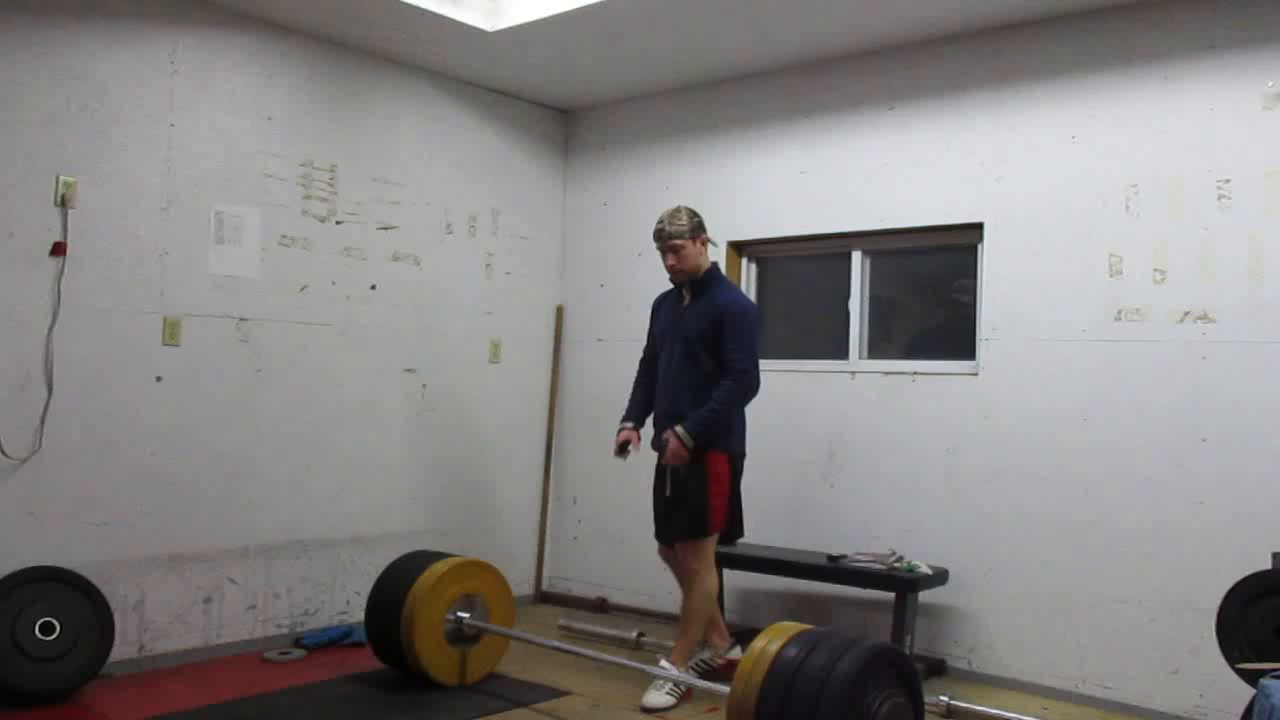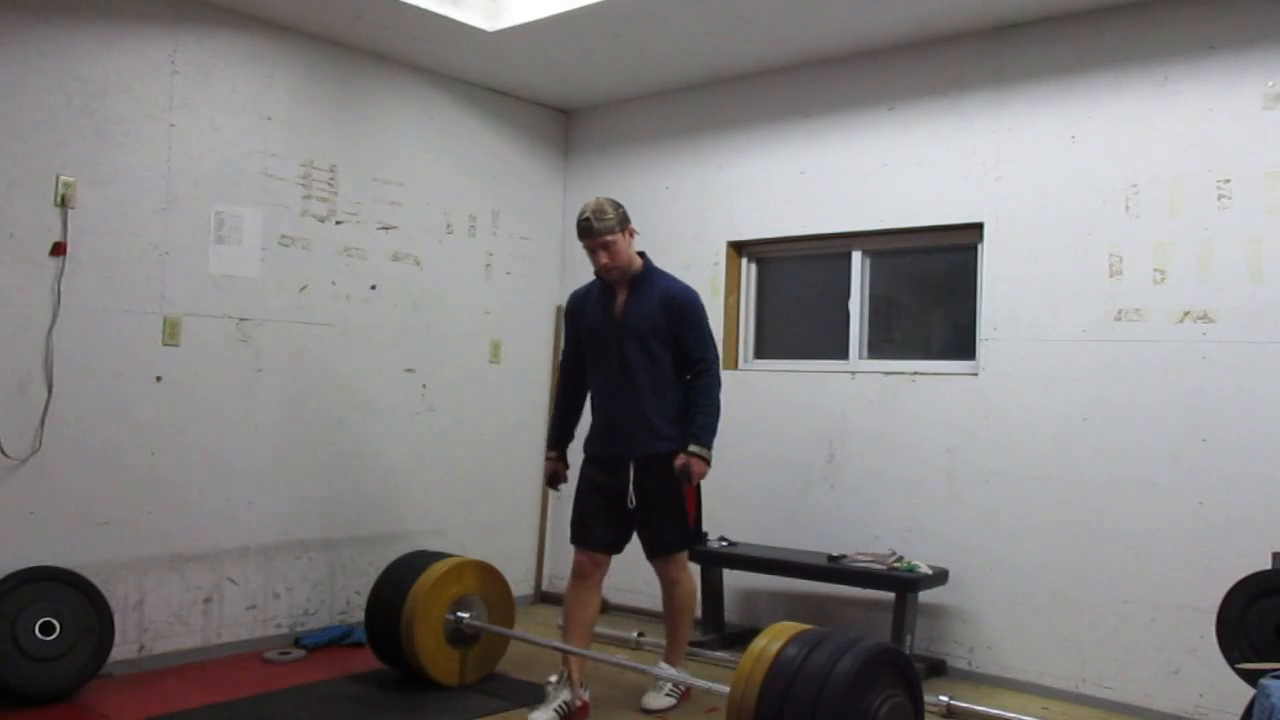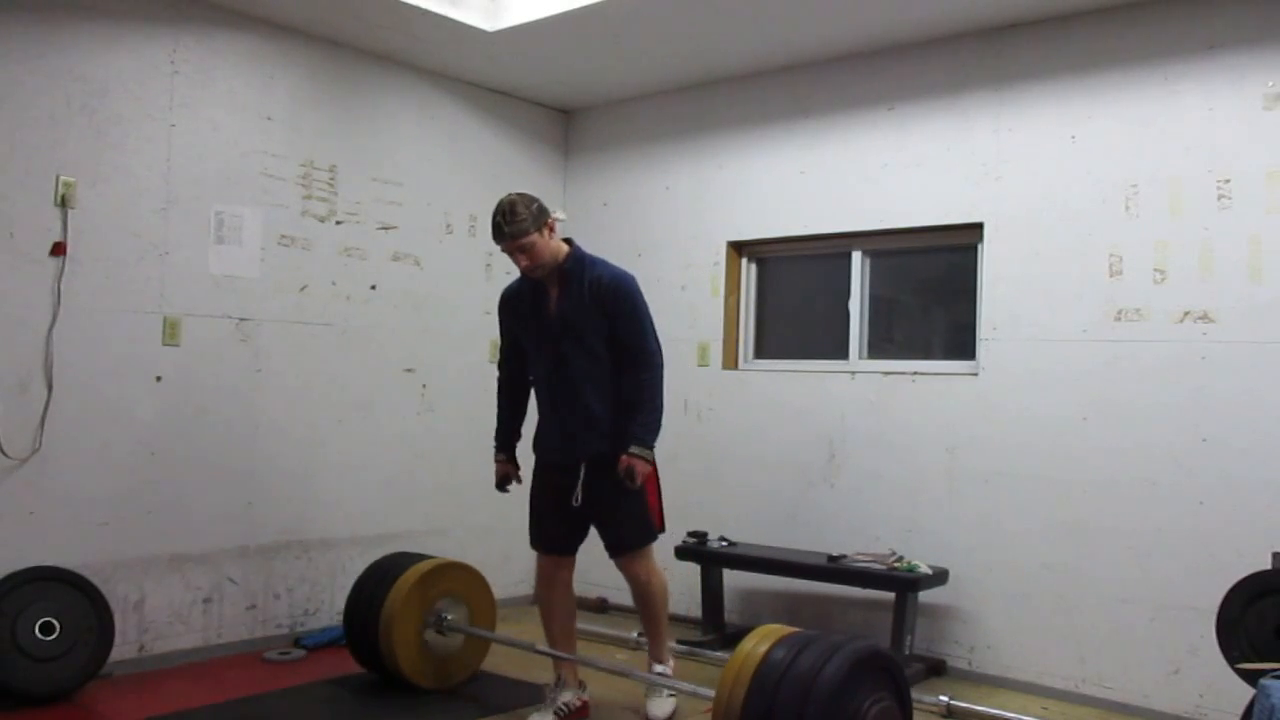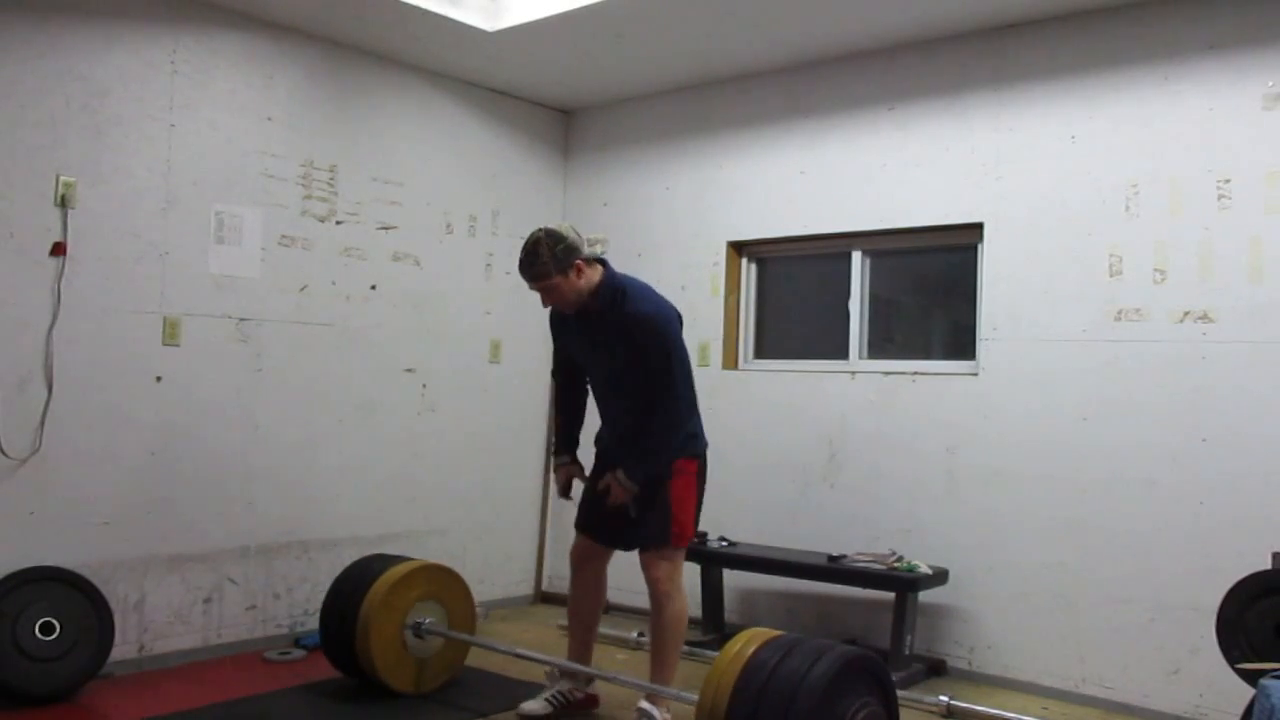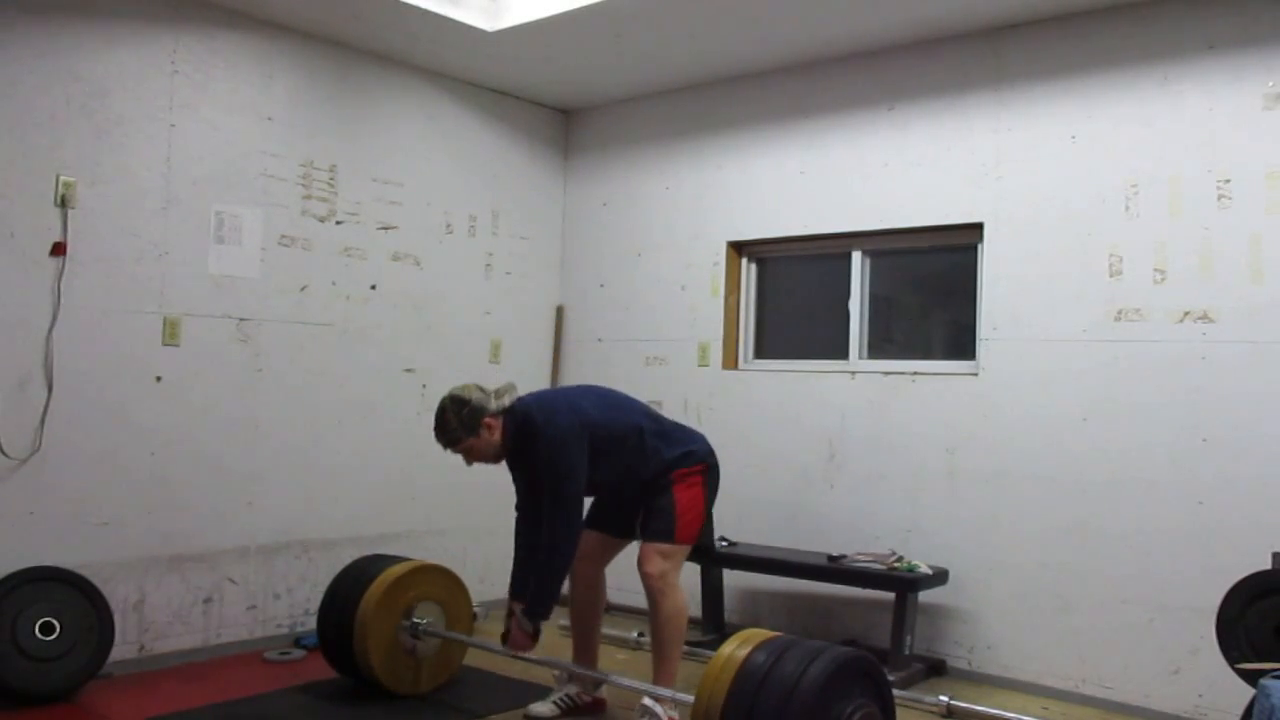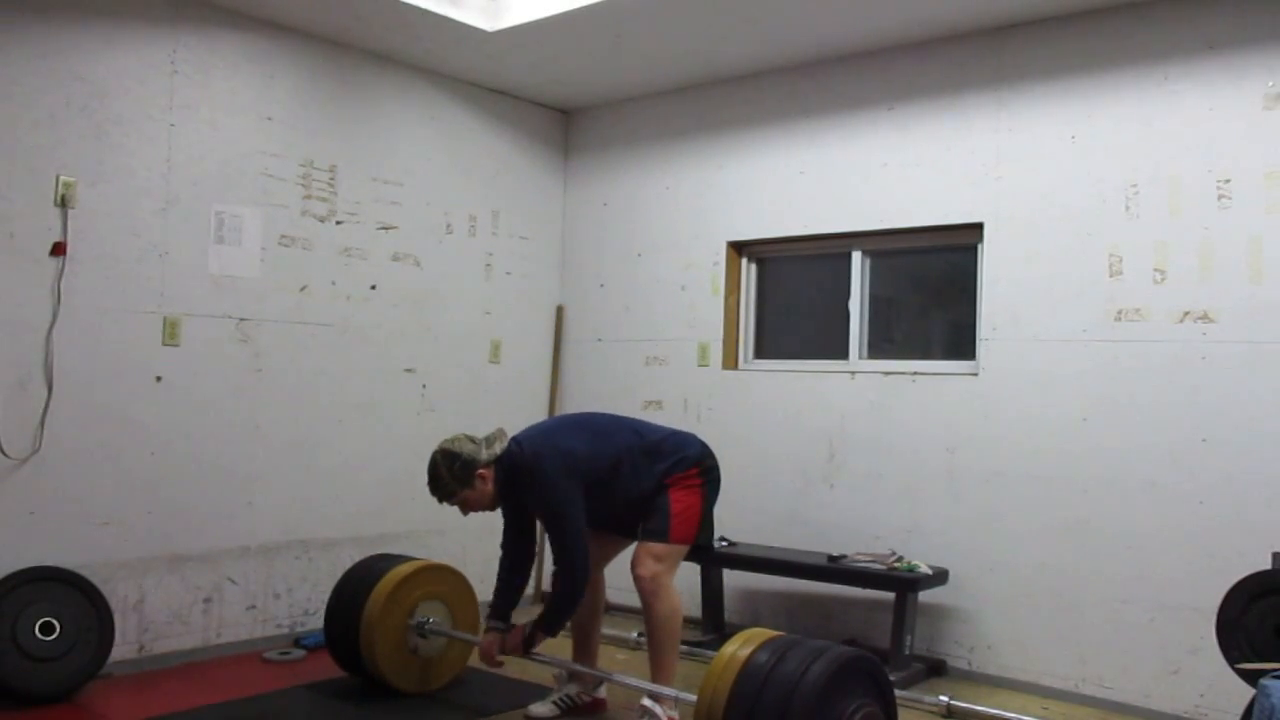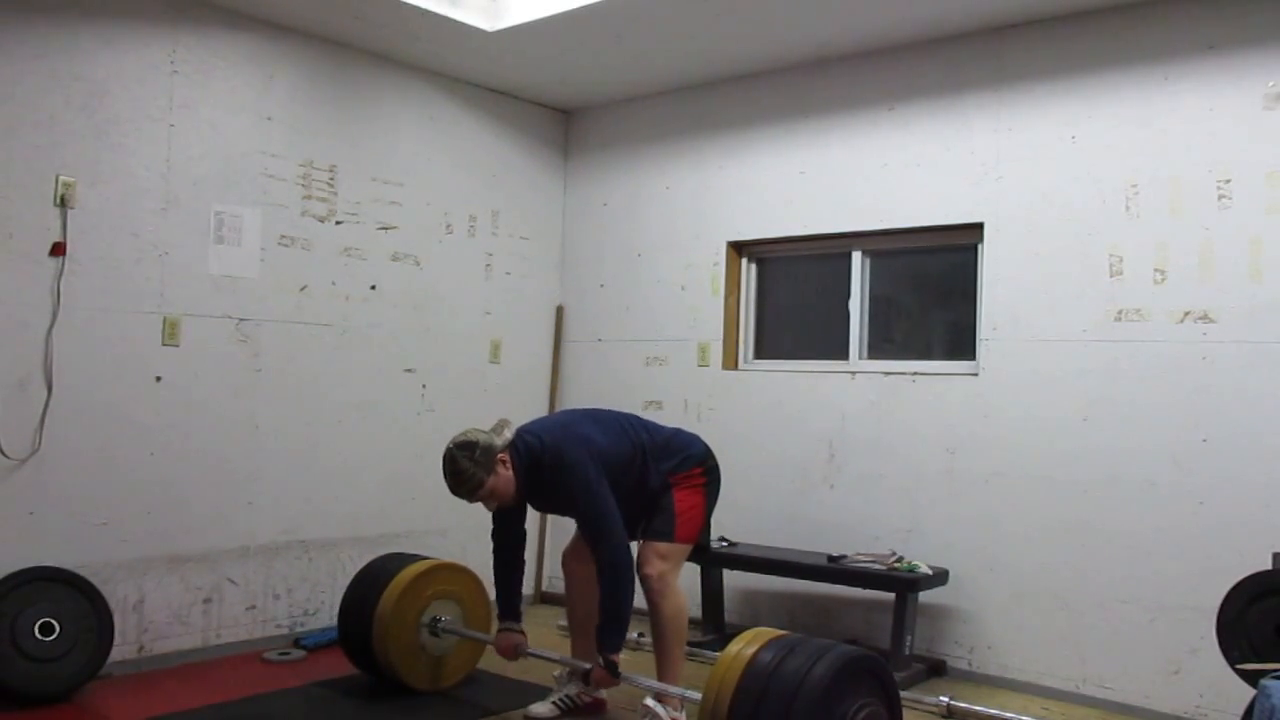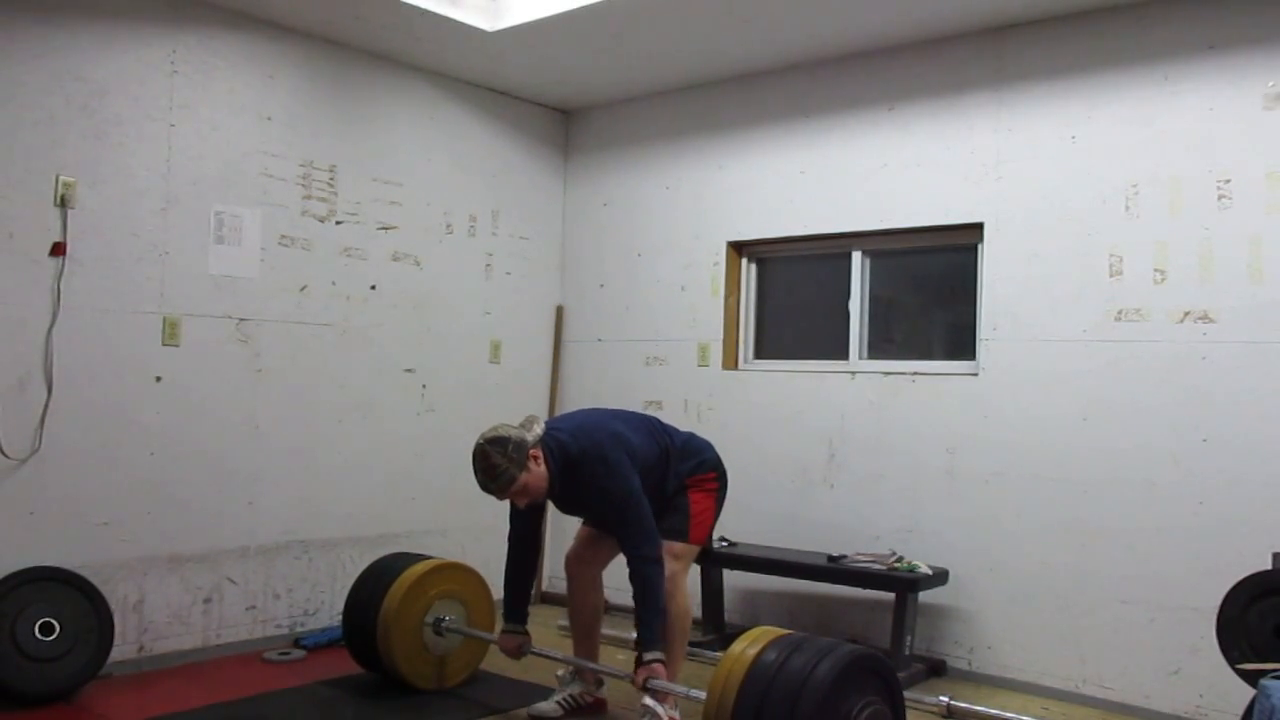
dt=0.7s
person 1, frame 1
left shoulder: (732, 305)
right shoulder: (664, 304)
left elbow: (742, 380)
right elbow: (649, 371)
left wrist: (689, 432)
right wrist: (632, 420)
left hip: (709, 453)
right hip: (671, 451)
left knee: (696, 556)
right knee: (673, 552)
left ankle: (677, 669)
right ankle: (719, 645)
person 1, frame 2
left shoulder: (676, 298)
right shoulder: (582, 302)
left elbow: (705, 374)
right elbow: (571, 378)
left wrist: (699, 446)
right wrist: (556, 446)
left hip: (662, 456)
right hip: (602, 457)
left knee: (672, 565)
right knee: (586, 564)
left ankle: (674, 672)
person 1, frame 3
left shoulder: (611, 285)
right shoulder: (515, 299)
left elbow: (646, 367)
right elbow: (513, 376)
left wrist: (640, 445)
right wrist: (504, 445)
left hip: (615, 452)
right hip: (555, 453)
left knee: (636, 564)
right knee: (551, 567)
left ankle: (661, 669)
person 1, frame 4
left shoulder: (647, 312)
right shoulder: (566, 316)
left elbow: (676, 401)
right elbow: (568, 381)
left wrist: (633, 473)
right wrist: (564, 451)
left hip: (668, 455)
right hip: (615, 452)
left knee: (662, 571)
right knee: (584, 557)
person 1, frame 5
left shoulder: (553, 430)
right shoulder: (521, 432)
left elbow: (562, 527)
right elbow: (531, 522)
left wrist: (531, 617)
right wrist: (518, 599)
left hip: (683, 467)
right hip: (634, 476)
left knee: (655, 569)
right knee: (583, 558)
right ankle: (585, 687)
person 1, frame 6
left shoulder: (543, 472)
right shoulder: (513, 469)
left elbow: (572, 565)
right elbow: (519, 554)
left wrist: (535, 632)
right wrist: (496, 624)
left hip: (682, 471)
right hip: (638, 480)
left knee: (648, 573)
right knee: (585, 563)
right ankle: (585, 686)
person 1, frame 7
left shoulder: (566, 462)
right shoulder: (514, 463)
left elbow: (614, 553)
right elbow: (507, 545)
left wrist: (607, 653)
right wrist: (508, 622)
left hip: (683, 472)
right hip: (634, 481)
left knee: (655, 573)
right knee: (576, 562)
right ankle: (585, 687)
person 1, frame 8
left shoulder: (600, 461)
right shoulder: (525, 468)
left elbow: (644, 555)
right elbow: (523, 544)
left wrist: (650, 652)
right wrist: (513, 624)
left hip: (692, 476)
right hip: (642, 481)
left knee: (667, 573)
right knee: (580, 562)
right ankle: (586, 686)
